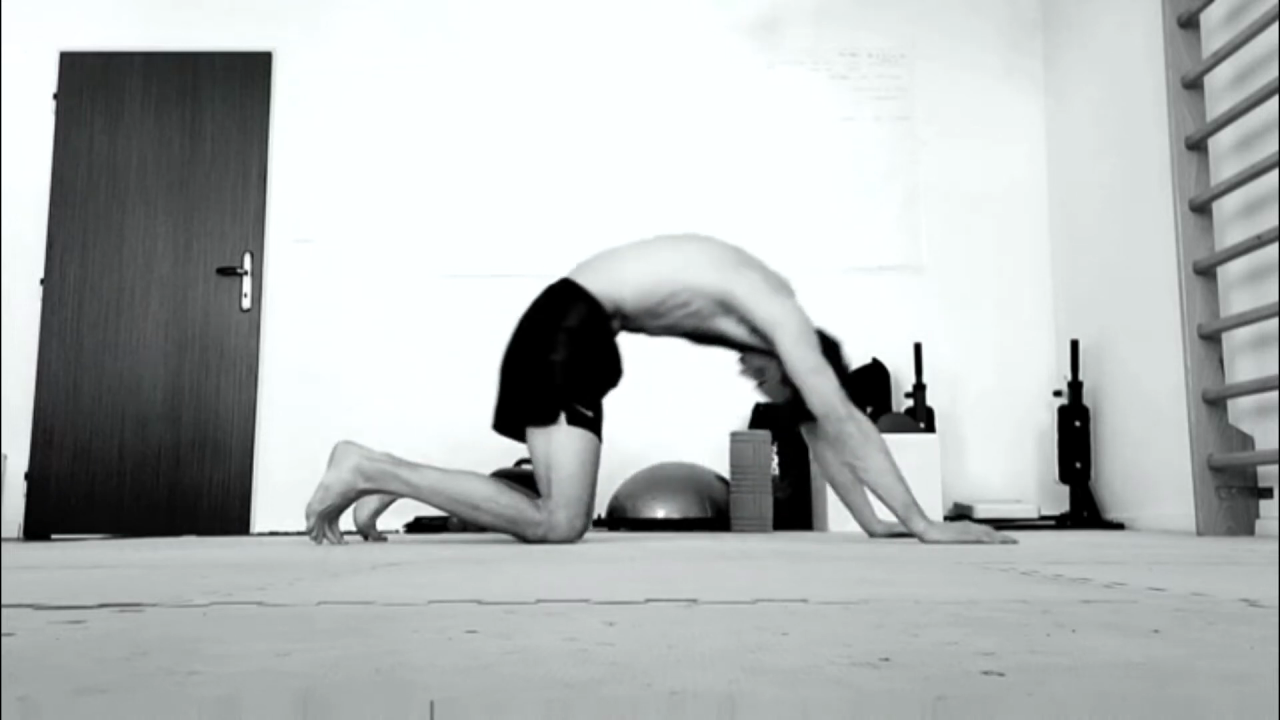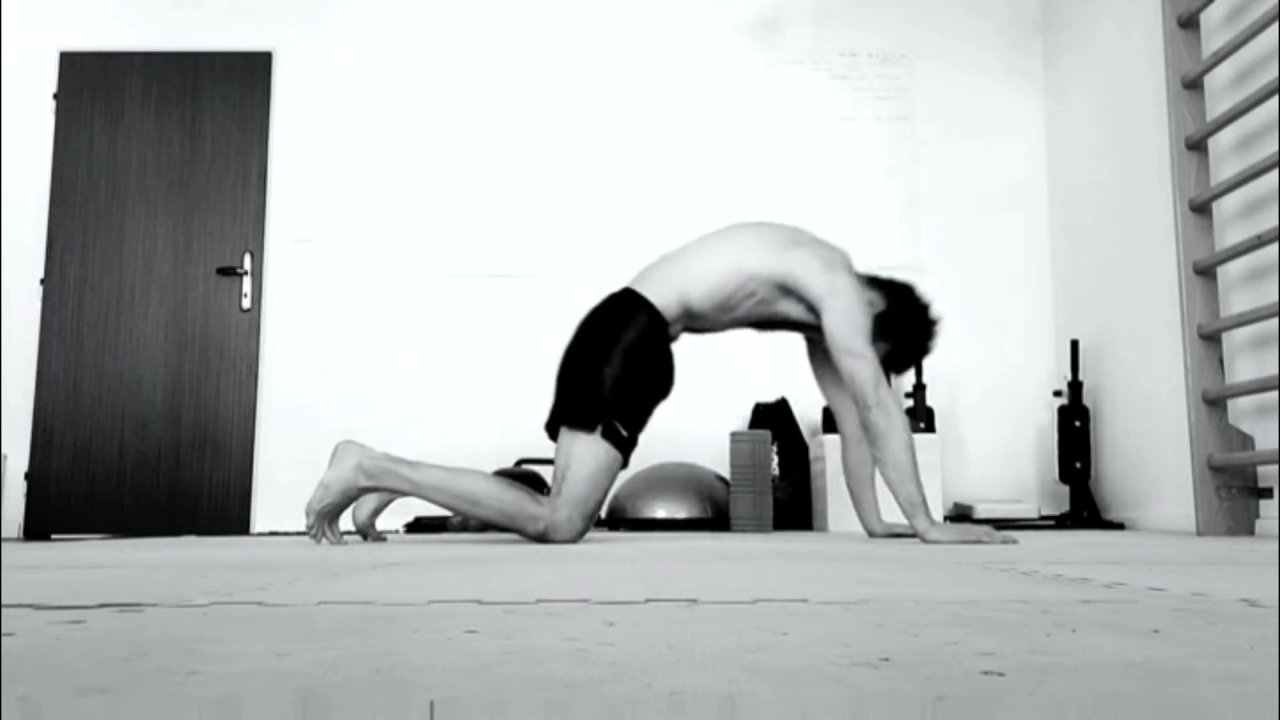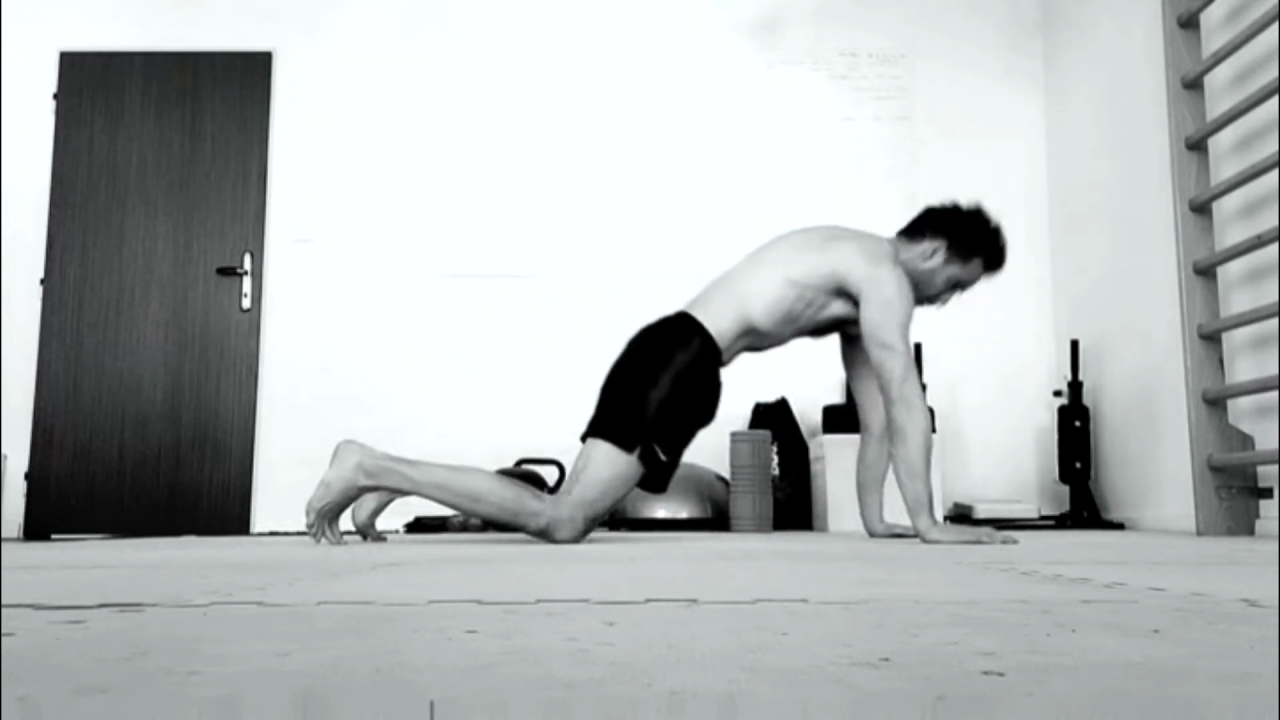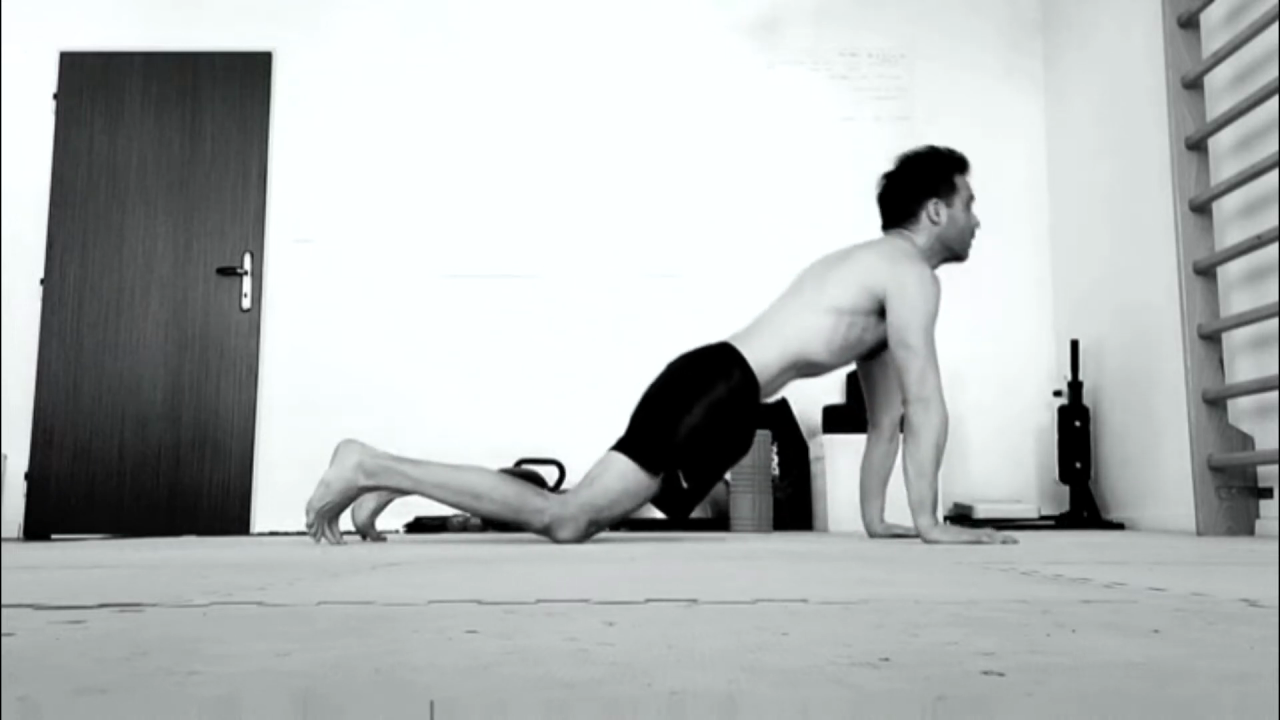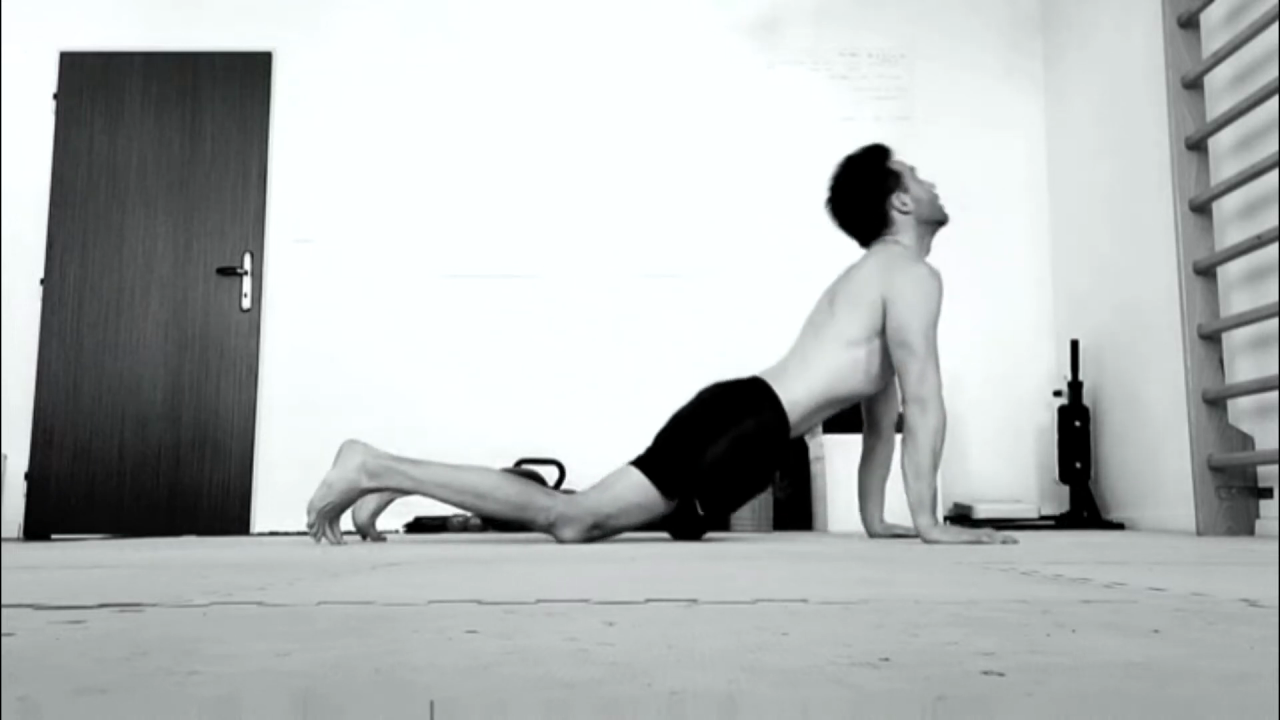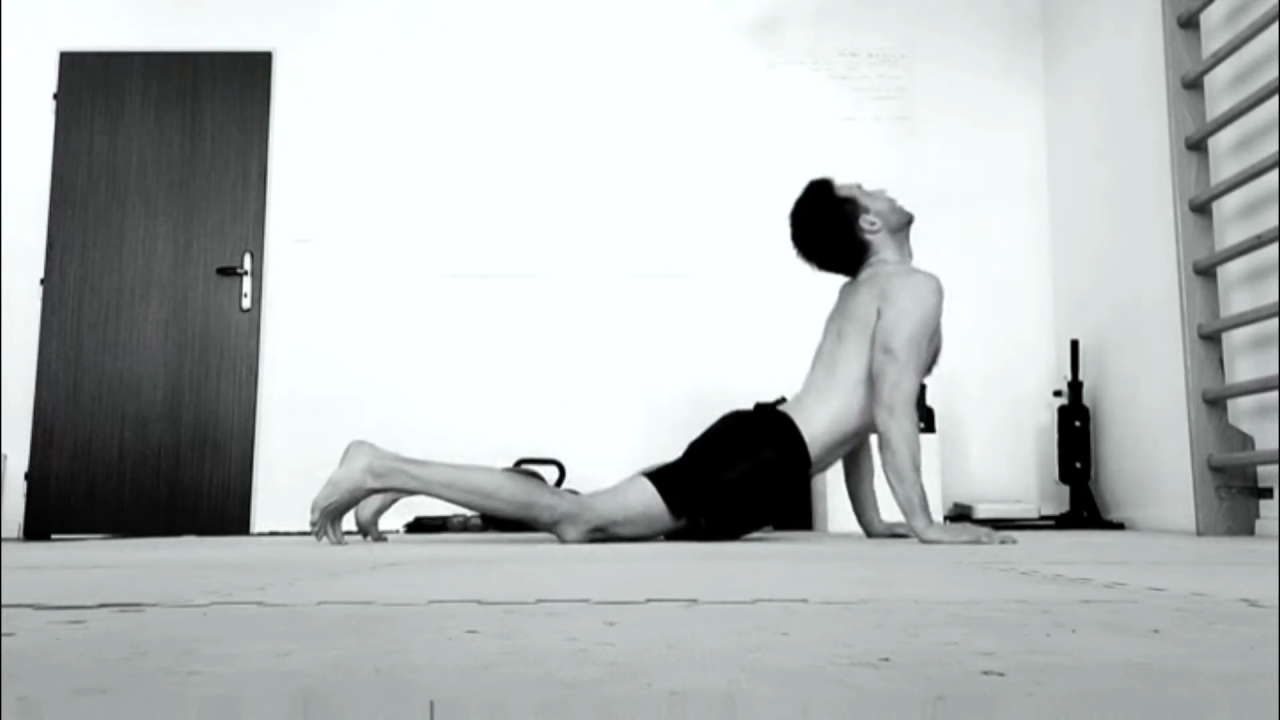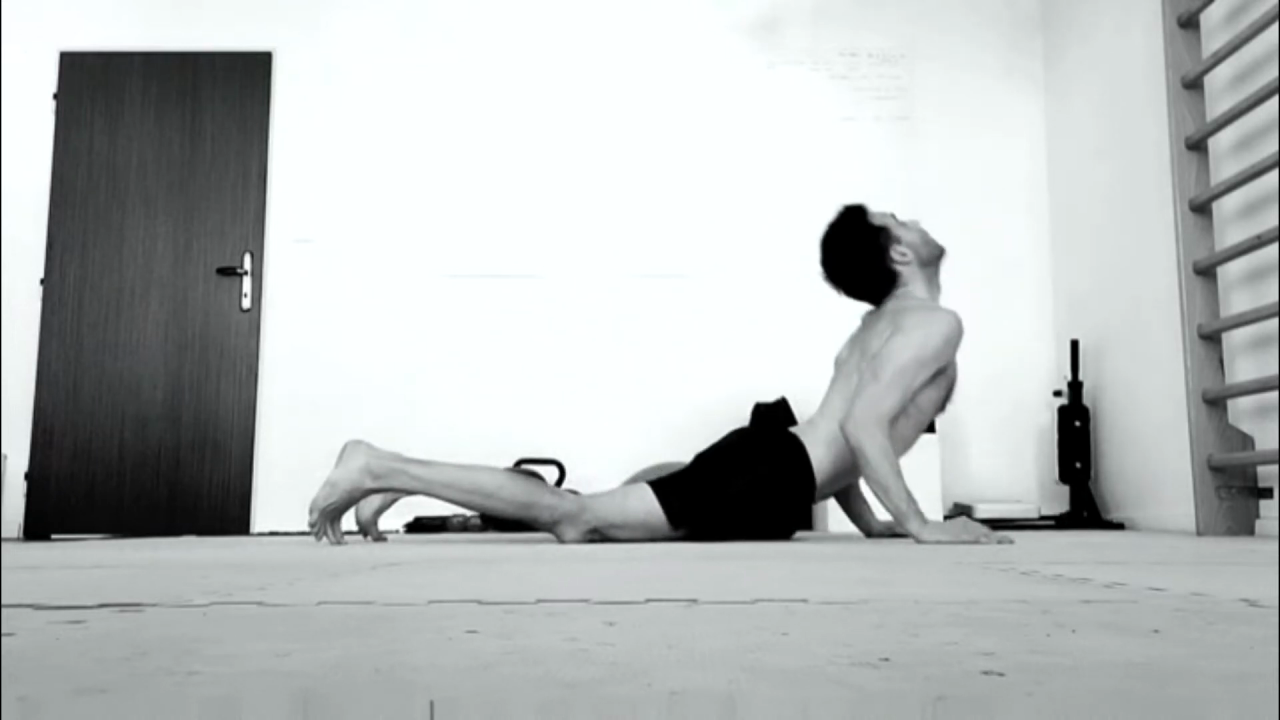
dt=0.3s
person 1, frame 1
left shoulder: (770, 315)
right shoulder: (775, 312)
left elbow: (819, 431)
right elbow: (843, 421)
left wrist: (871, 523)
right wrist: (918, 522)
left hip: (573, 327)
right hip: (570, 327)
left knee: (553, 508)
right knee: (557, 524)
left ankle: (381, 476)
right ankle: (370, 471)
person 1, frame 2
left shoulder: (821, 299)
right shoulder: (840, 289)
left elbow: (849, 416)
right elbow: (878, 409)
left wrist: (873, 522)
right wrist: (924, 522)
left hip: (627, 337)
right hip: (627, 337)
left knee: (558, 512)
right knee: (559, 524)
left ankle: (383, 476)
right ankle: (372, 469)
person 1, frame 3
left shoulder: (859, 272)
right shoulder: (882, 273)
left elbow: (874, 412)
right elbow: (905, 404)
left wrist: (874, 519)
right wrist: (925, 522)
left hip: (677, 360)
right hip: (678, 361)
left knee: (569, 511)
right knee: (562, 519)
left ankle: (383, 479)
right ankle: (372, 469)
person 1, frame 4
left shoulder: (878, 271)
right shoulder: (910, 273)
left elbow: (884, 413)
right elbow: (925, 405)
left wrist: (875, 519)
right wrist: (928, 523)
left hip: (708, 384)
right hip: (717, 392)
left knee: (566, 510)
right knee: (566, 519)
left ankle: (382, 477)
right ankle: (373, 468)
person 1, frame 5
left shoulder: (873, 272)
right shoulder: (913, 275)
left elbow: (878, 404)
right elbow: (923, 403)
left wrist: (875, 519)
right wrist: (928, 522)
left hip: (740, 415)
right hip: (749, 426)
left knee: (569, 510)
right knee: (570, 519)
left ankle: (388, 474)
right ankle: (378, 469)
person 1, frame 6
left shoulder: (862, 291)
right shoulder: (914, 288)
left elbow: (855, 409)
right elbow: (893, 409)
left wrist: (870, 519)
right wrist: (920, 521)
left hip: (756, 438)
right hip: (767, 453)
left knee: (574, 510)
right knee: (576, 518)
left ankle: (391, 477)
right ankle: (383, 470)
person 1, frame 7
left shoulder: (878, 325)
right shoulder: (936, 322)
right elbow: (863, 424)
left wrist: (870, 523)
right wrist: (917, 523)
left hip: (766, 459)
right hip: (770, 476)
left knee: (571, 512)
right knee: (575, 519)
left ankle: (391, 476)
right ankle: (382, 470)
